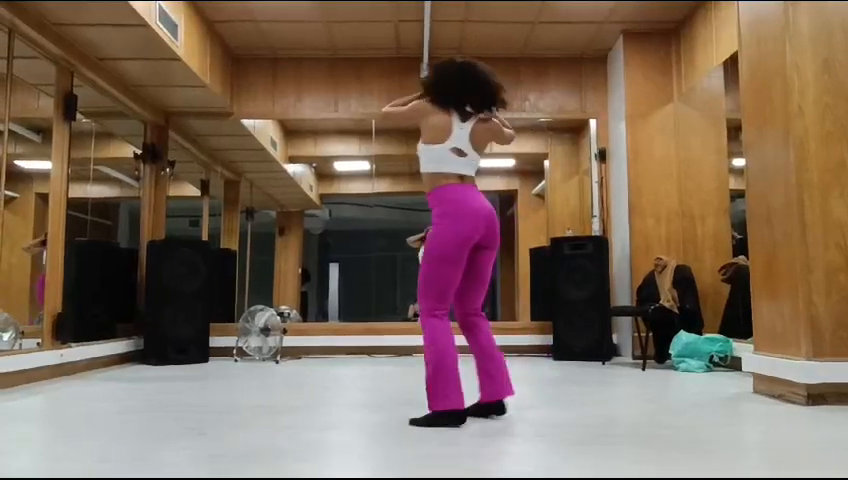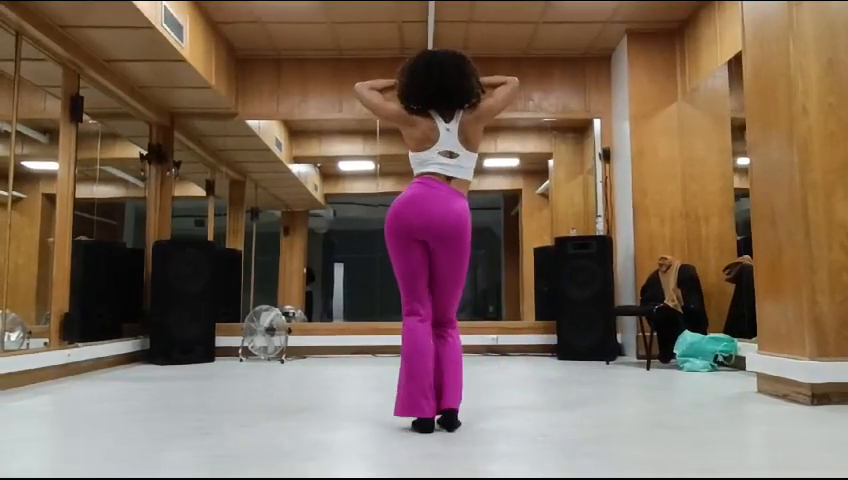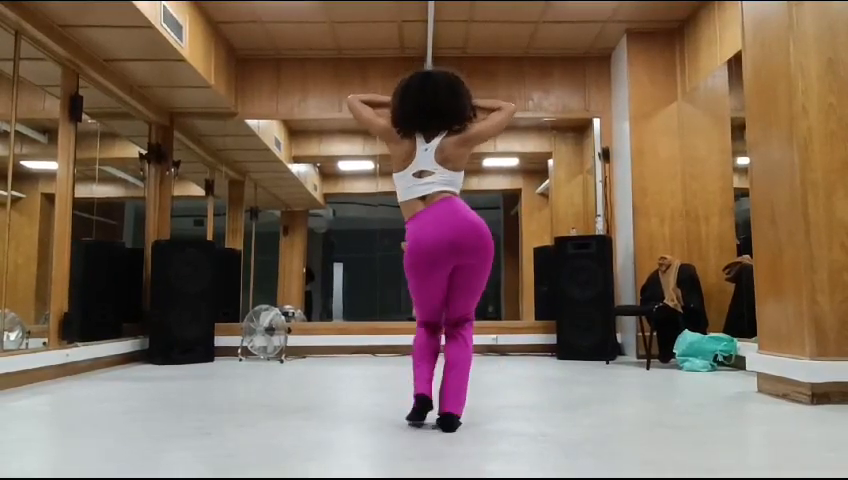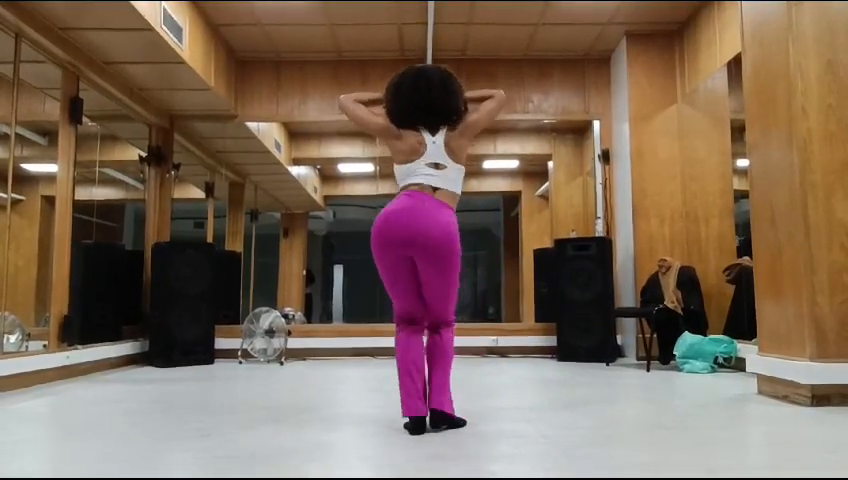
dt=0.7s
person 1, frame 1
left shoulder: (429, 110)
right shoulder: (484, 125)
left elbow: (387, 113)
right elbow: (510, 134)
left wrist: (424, 96)
right wrist: (485, 108)
left hip: (452, 213)
right hip: (482, 212)
left knee: (433, 309)
right knee: (470, 311)
left ankle: (447, 405)
right ankle: (493, 395)
person 1, frame 2
left shoulder: (411, 121)
right shoulder: (474, 118)
left elbow: (362, 88)
right elbow: (512, 83)
left wrist: (400, 82)
right wrist: (473, 82)
left hip: (410, 208)
right hip: (454, 217)
left knee: (416, 314)
right knee: (445, 319)
left ankle: (423, 411)
right ankle: (449, 408)
person 1, frame 3
left shoulder: (397, 140)
right shoulder: (460, 141)
left elbow: (353, 100)
right elbow: (508, 109)
left wrist: (394, 100)
right wrist: (470, 103)
left hip: (423, 240)
right hip: (466, 228)
left knee: (428, 325)
right knee: (460, 324)
left ankle: (421, 393)
right ankle: (450, 410)
person 1, frame 4
left shoulder: (398, 135)
right shoulder: (460, 133)
left elbow: (346, 101)
right elbow: (499, 96)
left wrist: (385, 97)
right wrist: (458, 96)
left hip: (396, 221)
right hip: (441, 230)
left knee: (409, 321)
right knee: (441, 322)
left ankle: (416, 413)
right ankle: (442, 408)
